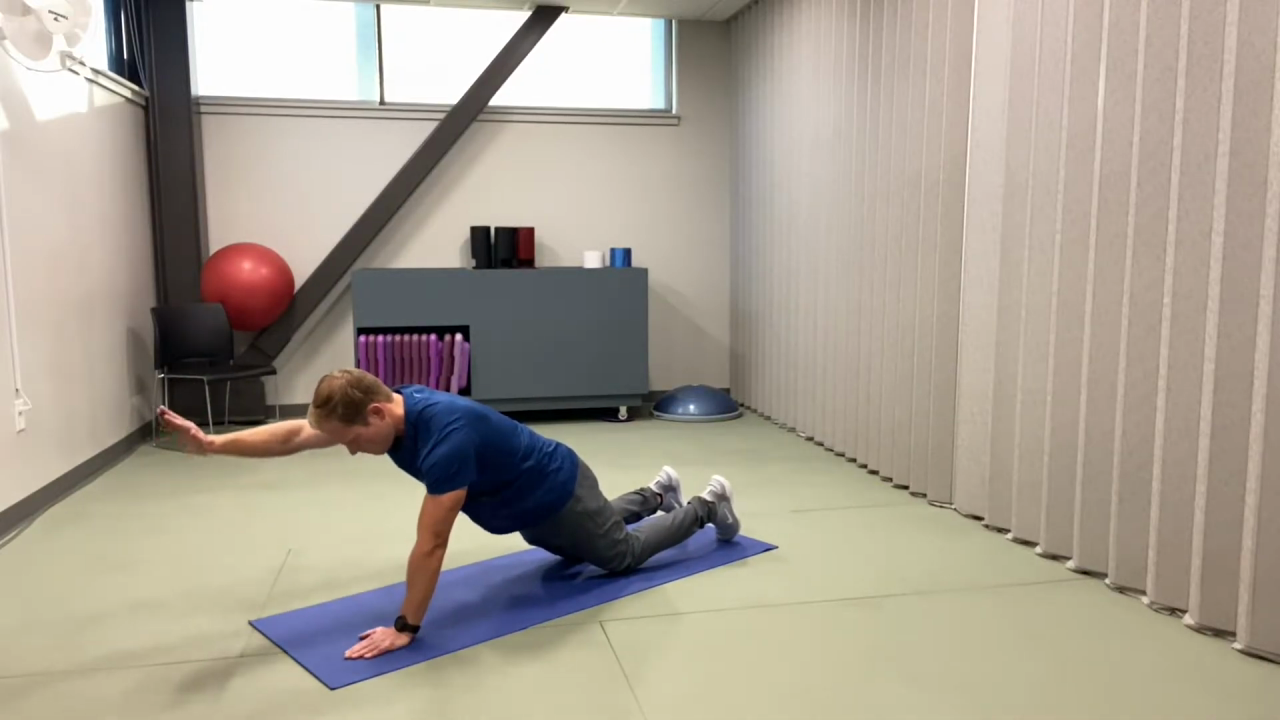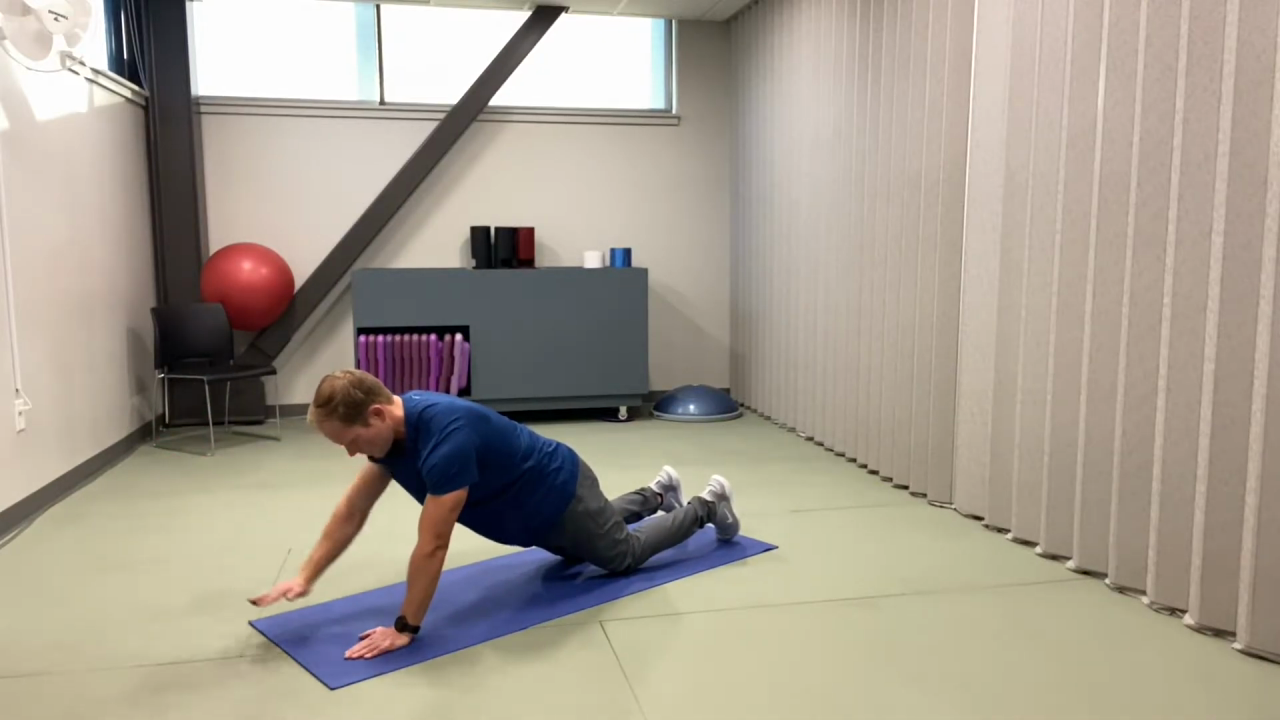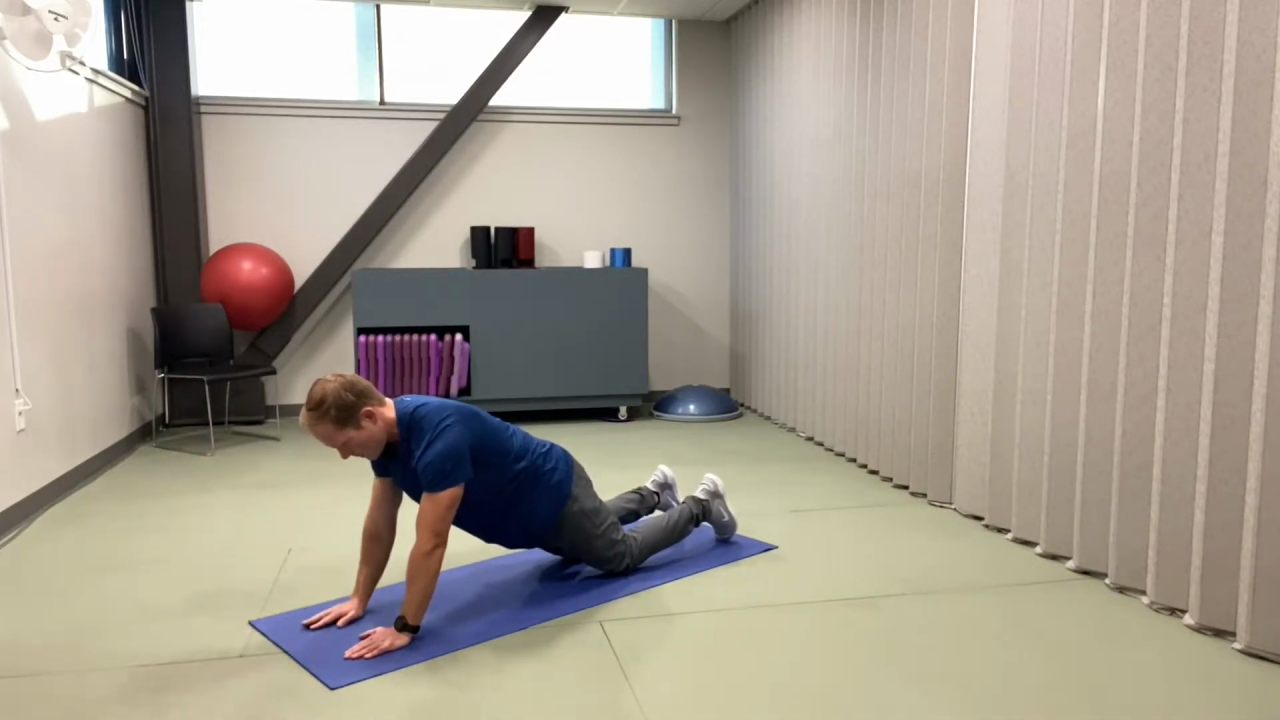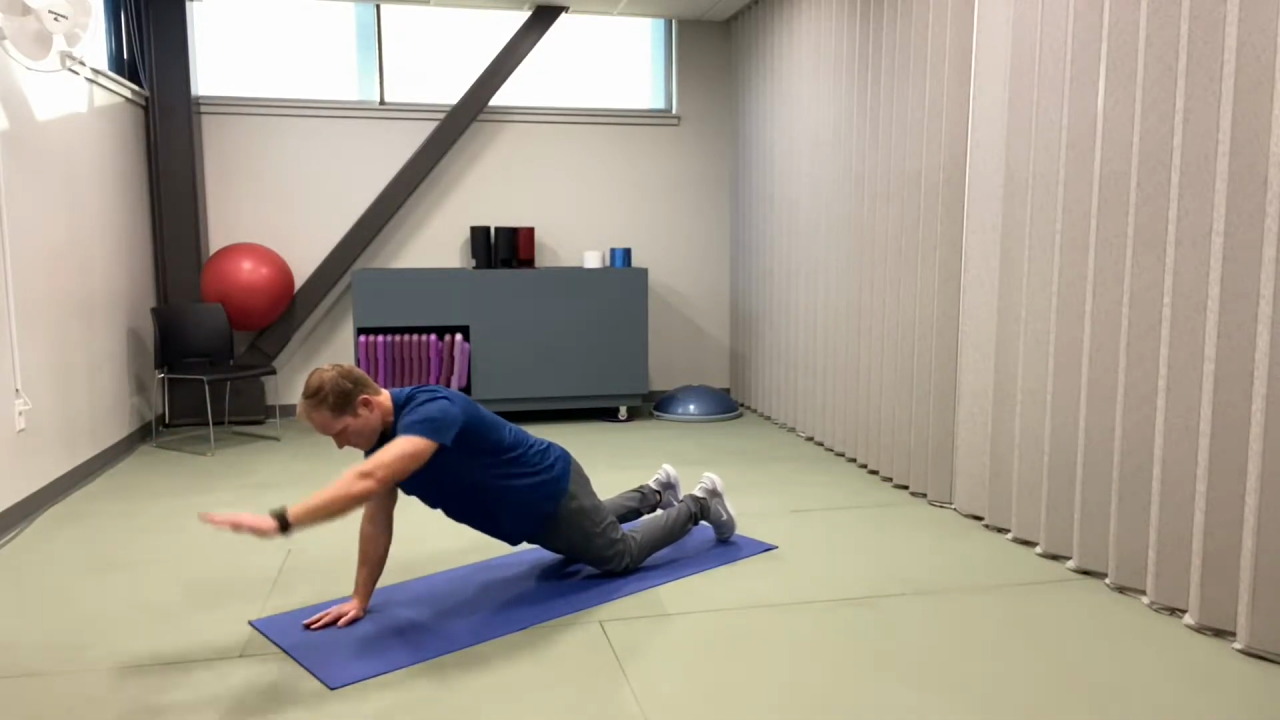
dt=0.5s
person 1, frame 1
left shoulder: (445, 436)
right shoulder: (387, 407)
left elbow: (430, 544)
right elbow: (297, 434)
left wrist: (405, 628)
right wrist: (213, 442)
left hip: (557, 491)
right hip: (532, 500)
left knee: (621, 554)
right knee: (575, 552)
left ankle: (705, 507)
right ankle: (656, 494)
person 1, frame 2
left shoulder: (445, 438)
right shoulder: (390, 426)
left elbow: (431, 546)
right elbow: (353, 508)
left wrist: (404, 628)
right wrist: (305, 577)
left hip: (559, 494)
right hip: (531, 506)
left knee: (624, 555)
right knee: (574, 553)
left ankle: (706, 507)
right ankle: (655, 494)
person 1, frame 3
left shoulder: (438, 435)
right shoulder: (384, 434)
left elbow: (430, 544)
right elbow: (379, 524)
left wrist: (405, 627)
right wrist: (360, 598)
left hip: (553, 492)
right hip: (524, 507)
left knee: (620, 556)
right knee: (574, 550)
left ankle: (701, 505)
right ankle: (653, 493)
person 1, frame 4
left shoulder: (431, 410)
right shoulder: (376, 431)
left elbow: (369, 481)
right elbow: (378, 523)
left wrist: (280, 521)
right wrist: (361, 598)
left hip: (552, 488)
right hip: (524, 507)
left knee: (618, 555)
right knee: (579, 541)
left ankle: (698, 504)
right ankle: (655, 493)
